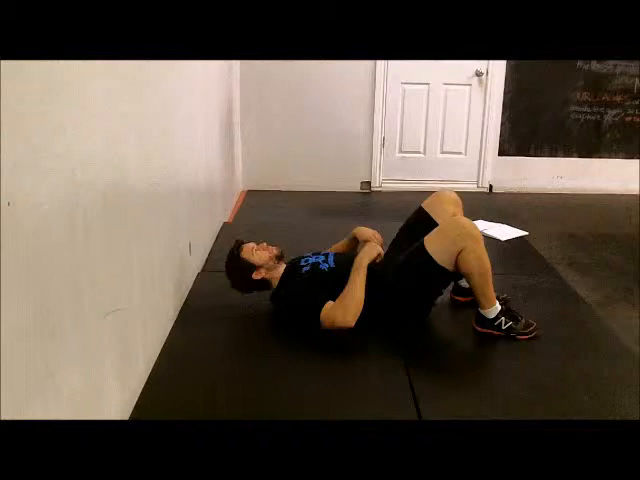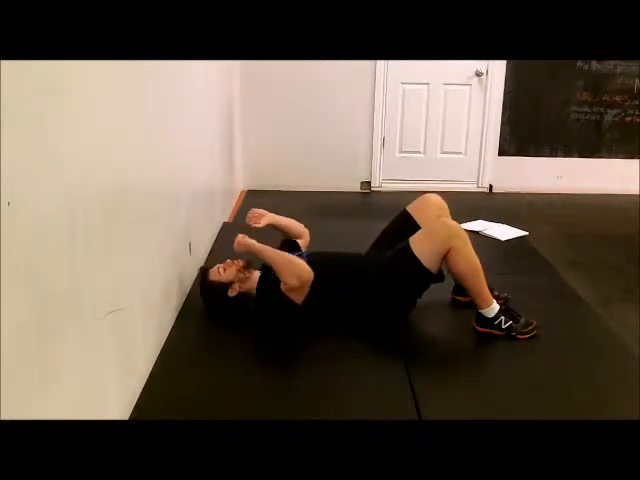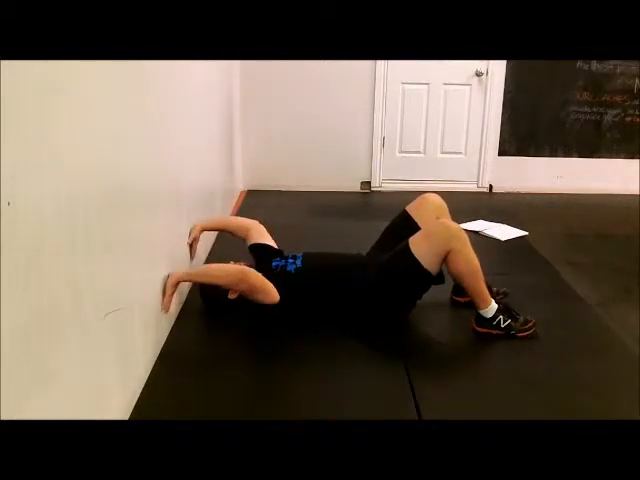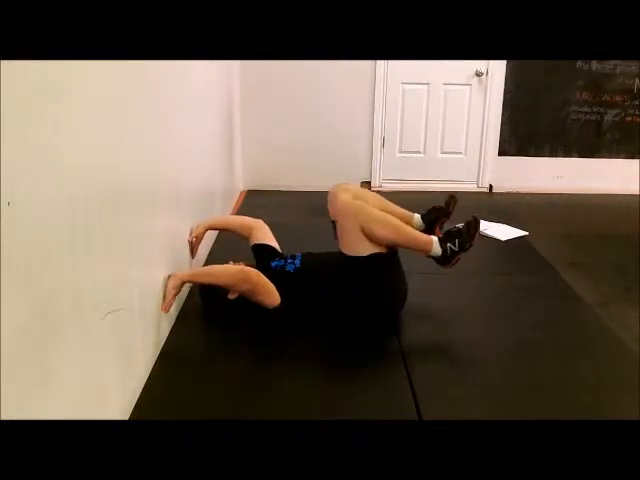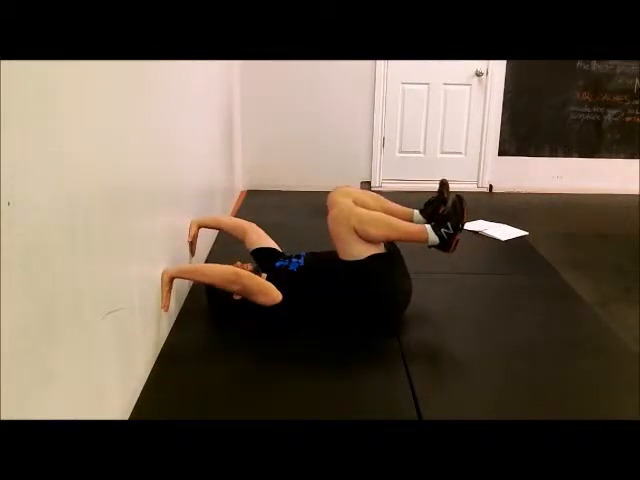
dt=1s
person 1, frame 1
left shoulder: (294, 268)
right shoulder: (291, 298)
right elbow: (344, 319)
left wrist: (355, 236)
right wrist: (362, 259)
left hip: (392, 264)
right hip: (400, 294)
left knee: (447, 200)
right knee: (464, 230)
left ankle: (466, 288)
right ankle: (492, 315)
person 1, frame 2
left shoulder: (268, 269)
right shoulder: (270, 296)
left elbow: (302, 234)
right elbow: (303, 275)
left wrist: (270, 219)
right wrist: (251, 245)
left hip: (373, 264)
right hip: (382, 292)
left knee: (431, 203)
right knee: (449, 231)
left ankle: (468, 288)
right ankle: (491, 315)
person 1, frame 3
left shoulder: (268, 263)
right shoulder: (267, 291)
left elbow: (251, 226)
right elbow: (242, 277)
left wrist: (202, 226)
right wrist: (181, 276)
left hip: (373, 266)
right hip: (382, 292)
left knee: (431, 203)
right knee: (449, 232)
left ankle: (467, 287)
right ankle: (490, 314)
person 1, frame 4
left shoulder: (268, 264)
right shoulder: (267, 297)
left elbow: (255, 226)
right elbow: (245, 276)
left wrist: (204, 226)
right wrist: (181, 277)
left hip: (374, 277)
right hip: (380, 292)
left knee: (341, 194)
right knee: (348, 207)
left ankle: (422, 224)
right ankle: (440, 248)
person 1, frame 5
left shoulder: (271, 265)
right shoulder: (270, 297)
left elbow: (246, 228)
right elbow: (234, 277)
left wrist: (199, 222)
right wrist: (173, 272)
left hip: (381, 276)
right hip: (382, 292)
left knee: (340, 197)
right knee: (343, 213)
left ankle: (422, 217)
right ankle: (436, 235)
